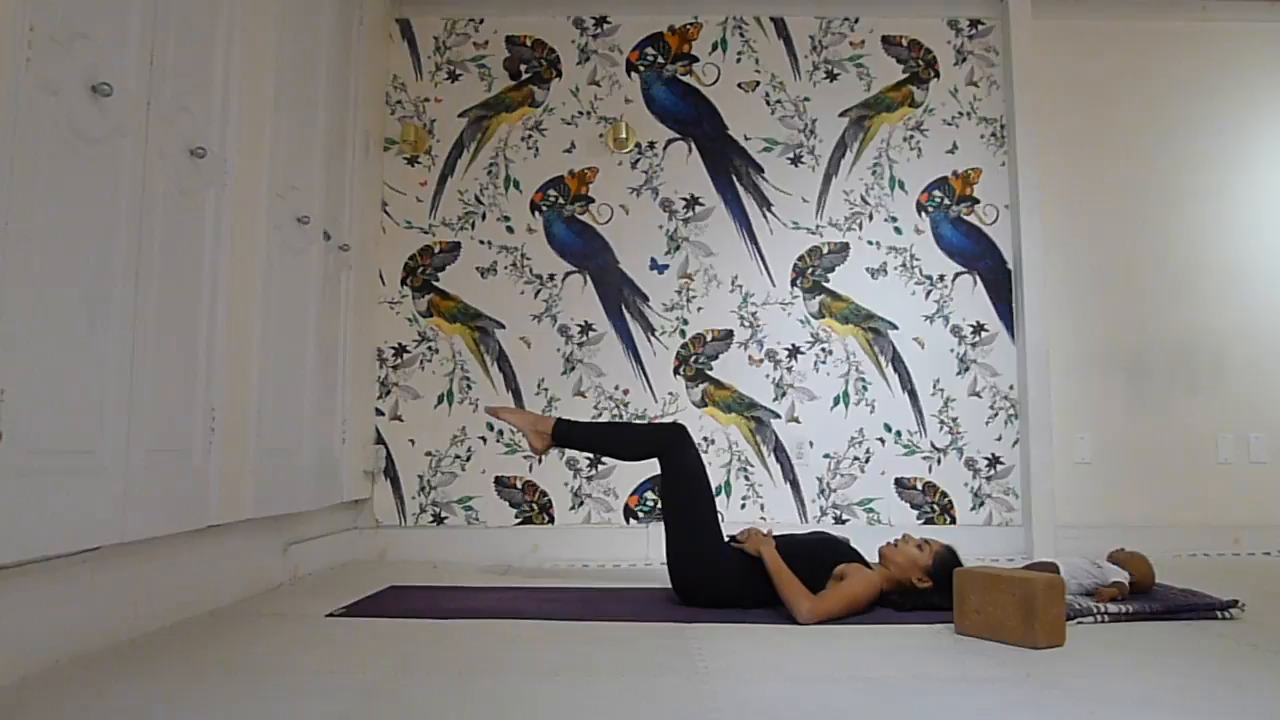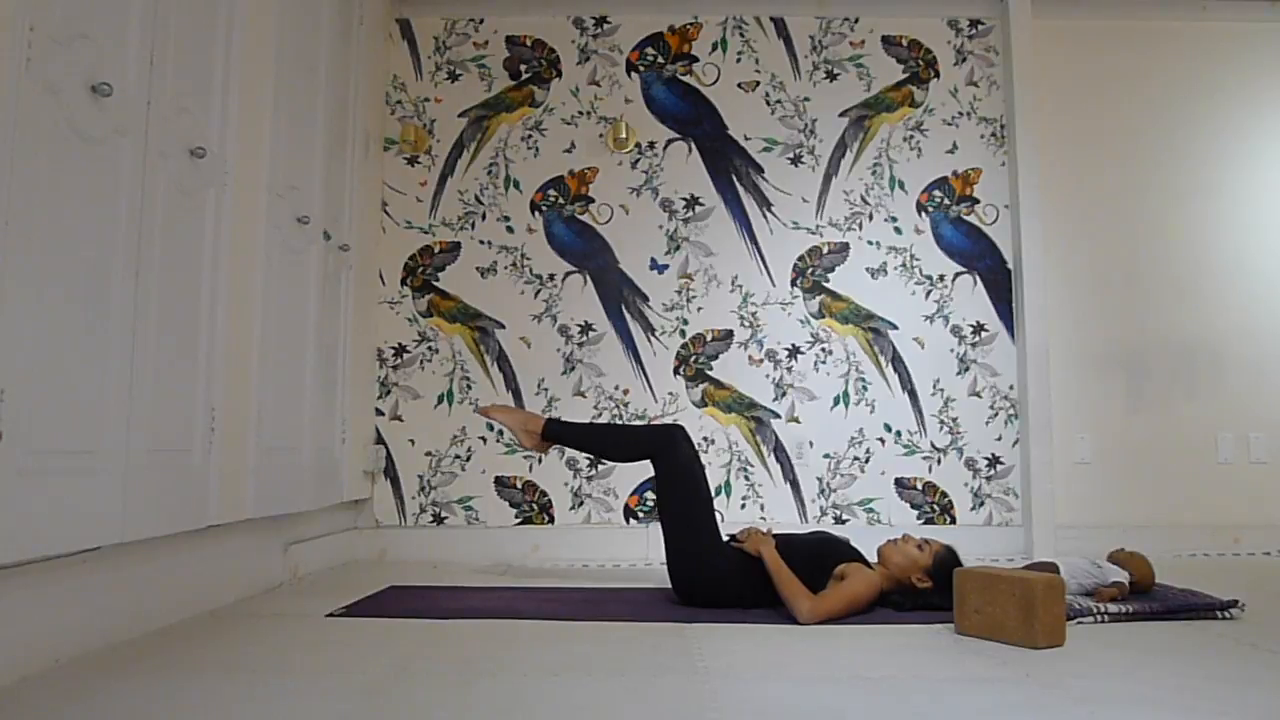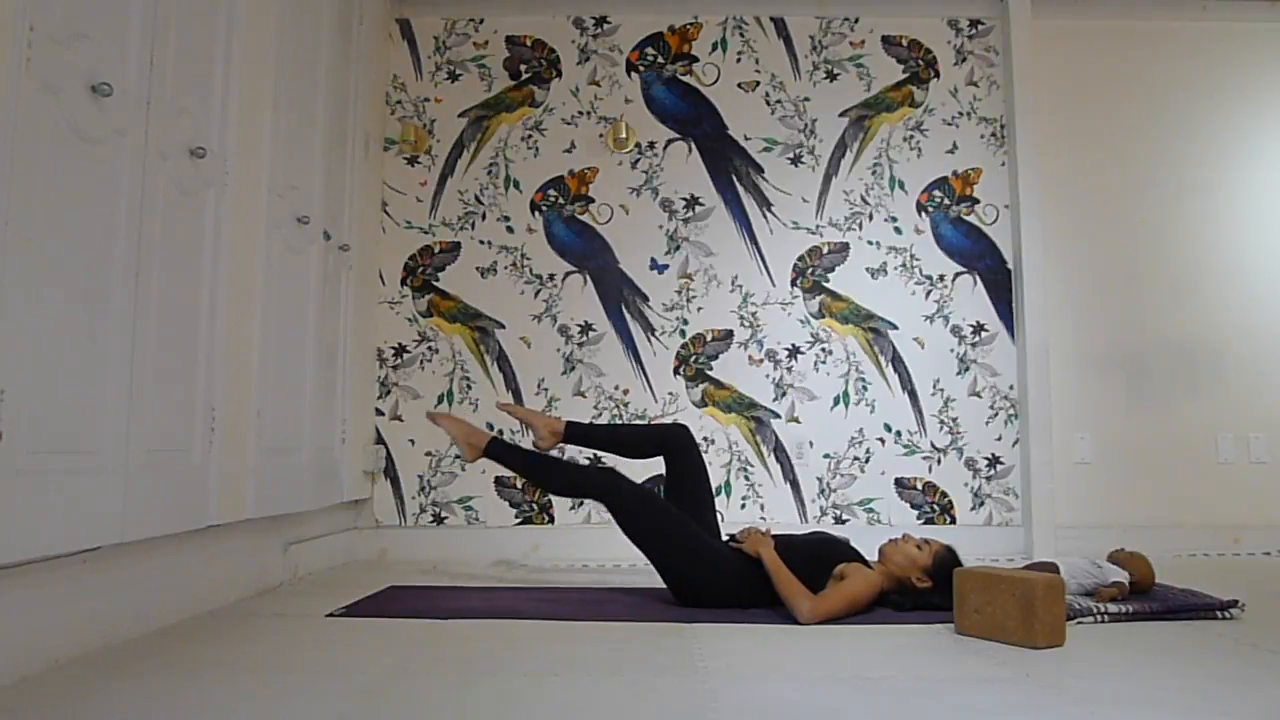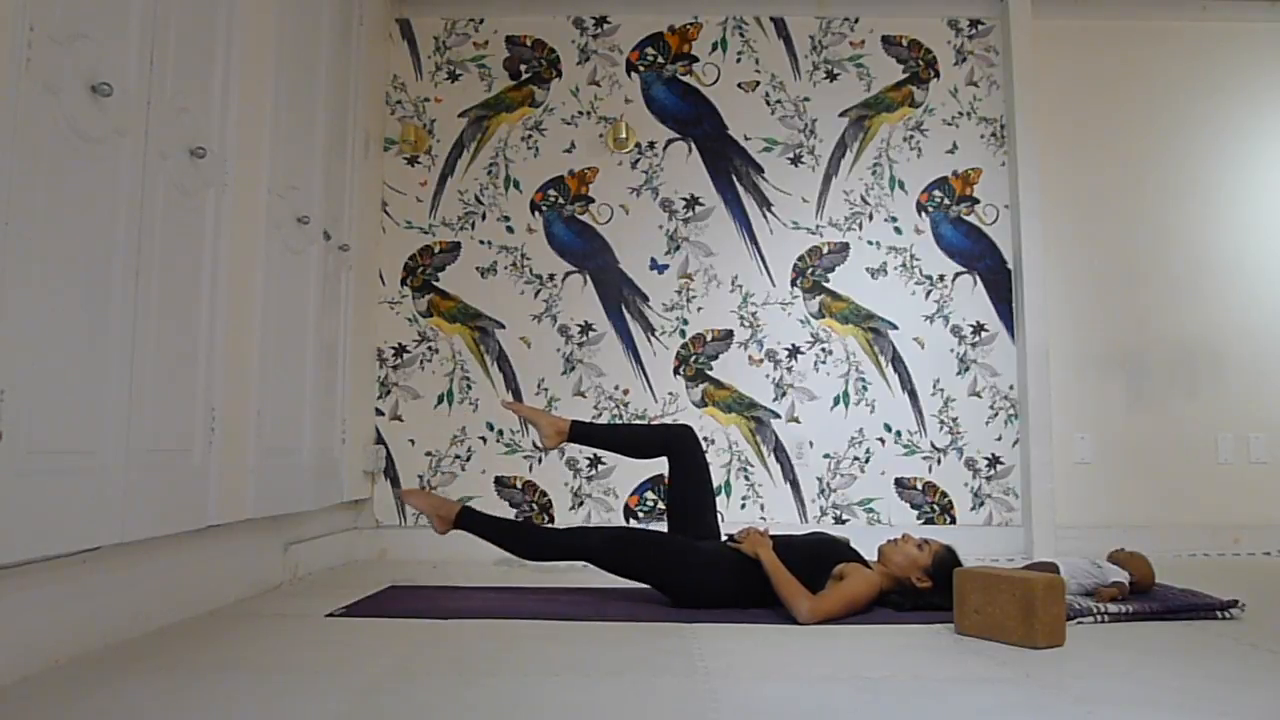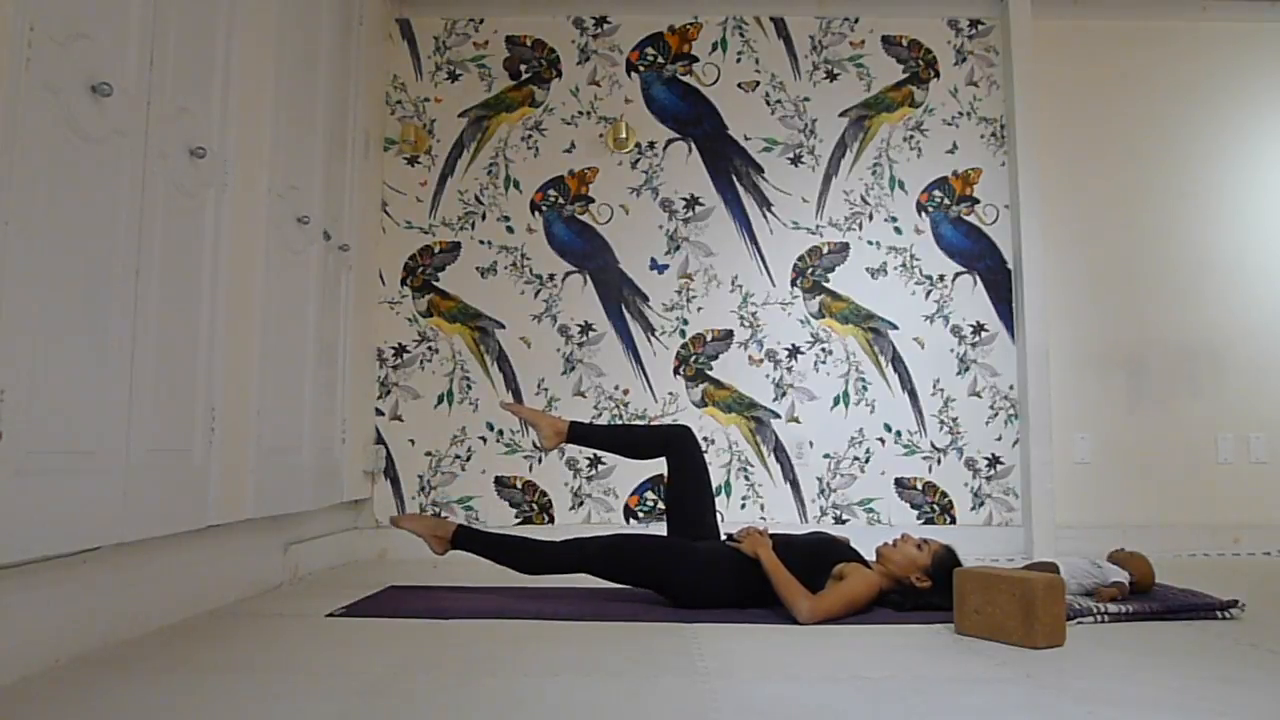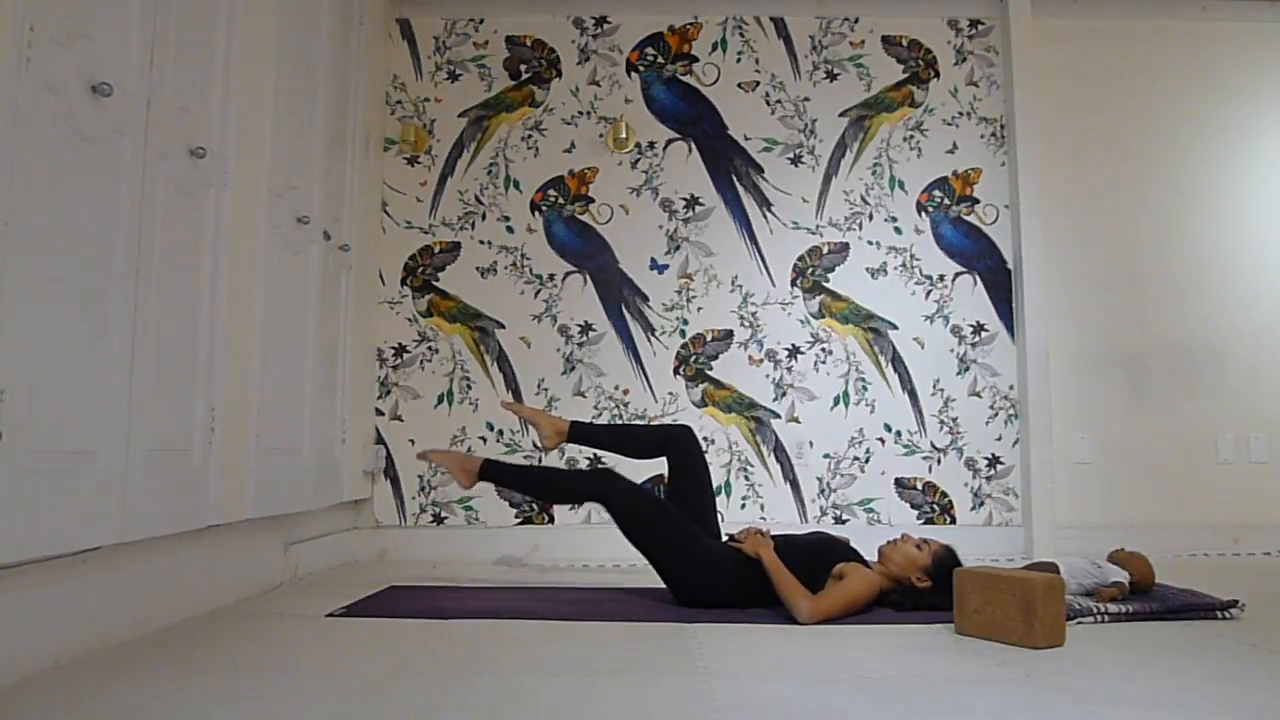
dt=0.7s
person 1, frame 1
left shoulder: (868, 585)
right shoulder: (861, 570)
left elbow: (807, 609)
left wrist: (766, 551)
right wrist: (762, 540)
left hip: (712, 577)
right hip: (720, 565)
left knee: (673, 439)
right knee: (672, 440)
left ankle: (551, 429)
right ankle: (553, 433)
person 1, frame 2
left shoulder: (866, 584)
right shoulder: (860, 569)
left elbow: (808, 609)
left wrist: (766, 551)
right wrist: (761, 541)
left hip: (713, 577)
right hip: (721, 564)
left knee: (665, 444)
right knee: (673, 437)
left ankle: (544, 428)
right ankle: (548, 432)
person 1, frame 3
left shoulder: (866, 585)
right shoulder: (860, 568)
left elbow: (807, 609)
left wrist: (764, 551)
right wrist: (761, 538)
left hip: (714, 579)
right hip: (717, 558)
left knee: (607, 482)
right knee: (676, 438)
left ankle: (487, 446)
right ankle: (559, 431)
person 1, frame 4
left shoulder: (864, 586)
right shoulder: (857, 566)
left elbow: (807, 609)
left wrist: (763, 552)
right wrist: (758, 539)
left hip: (710, 579)
right hip: (712, 555)
left knee: (580, 541)
right knee: (680, 439)
left ankle: (457, 515)
right ankle: (564, 431)
person 1, frame 5
left shoulder: (866, 585)
right shoulder: (857, 564)
left elbow: (807, 609)
left wrist: (763, 553)
right wrist: (761, 538)
left hip: (709, 579)
right hip: (711, 553)
left knee: (577, 553)
right knee: (678, 439)
left ankle: (453, 535)
right ankle: (564, 431)
person 1, frame 6
left shoulder: (866, 586)
right shoulder: (856, 566)
left elbow: (806, 608)
left wrist: (764, 552)
right wrist: (761, 539)
left hip: (711, 577)
right hip: (716, 558)
left knee: (605, 483)
right knee: (679, 438)
left ankle: (482, 470)
right ankle: (565, 431)
